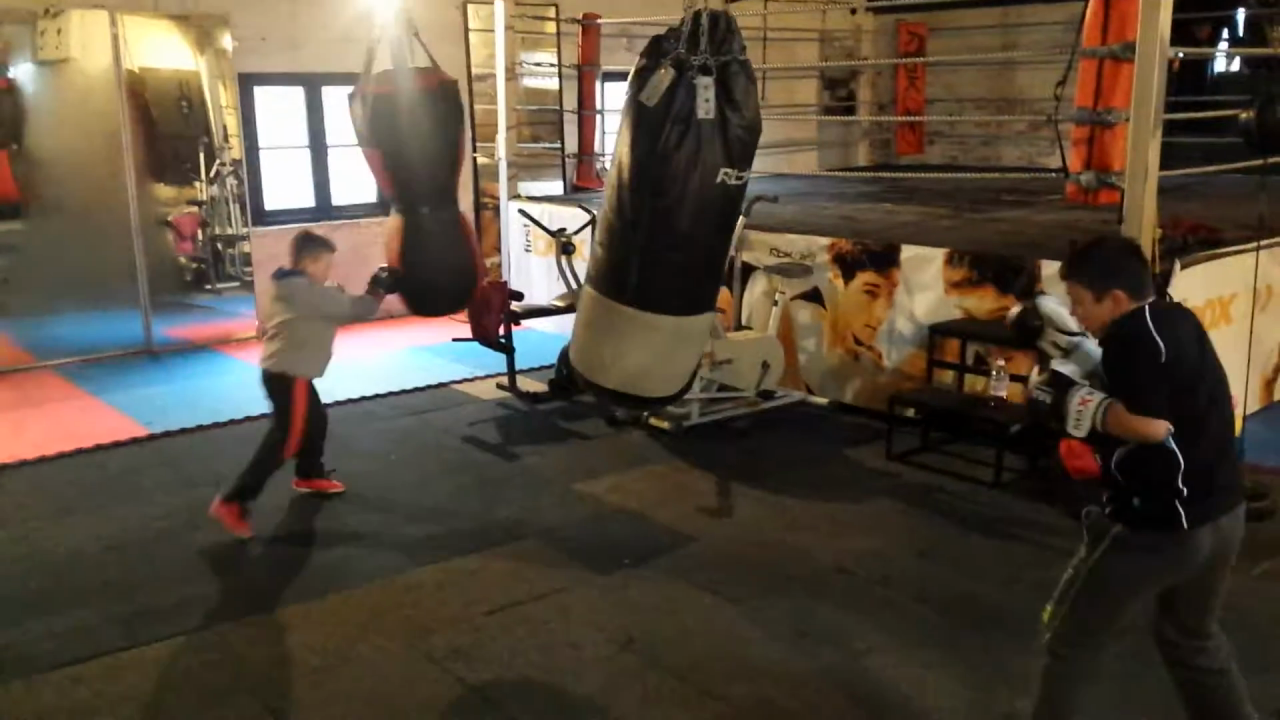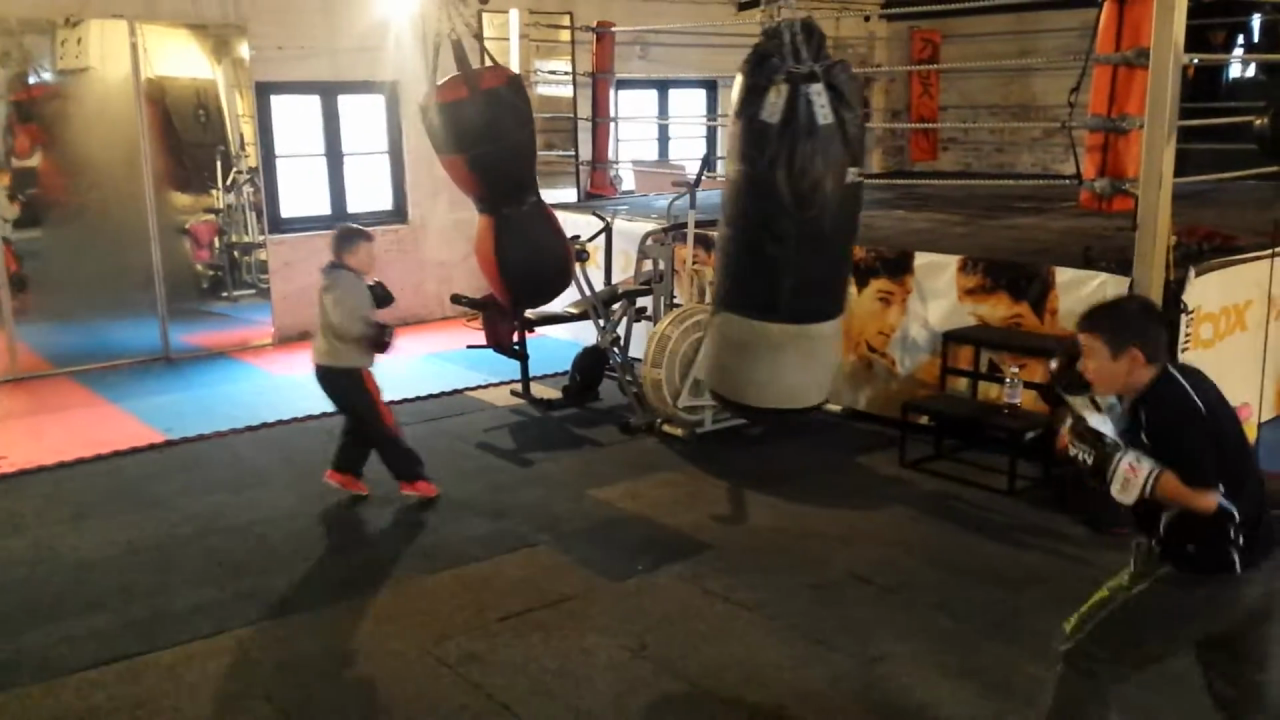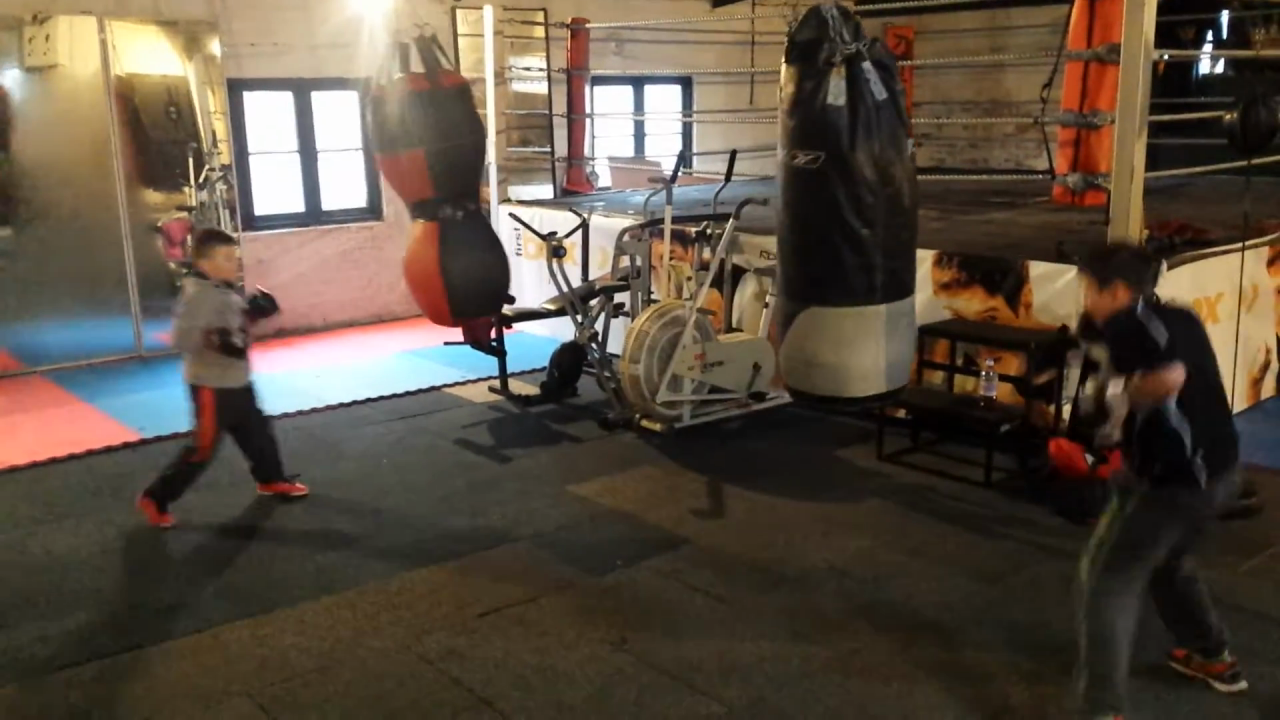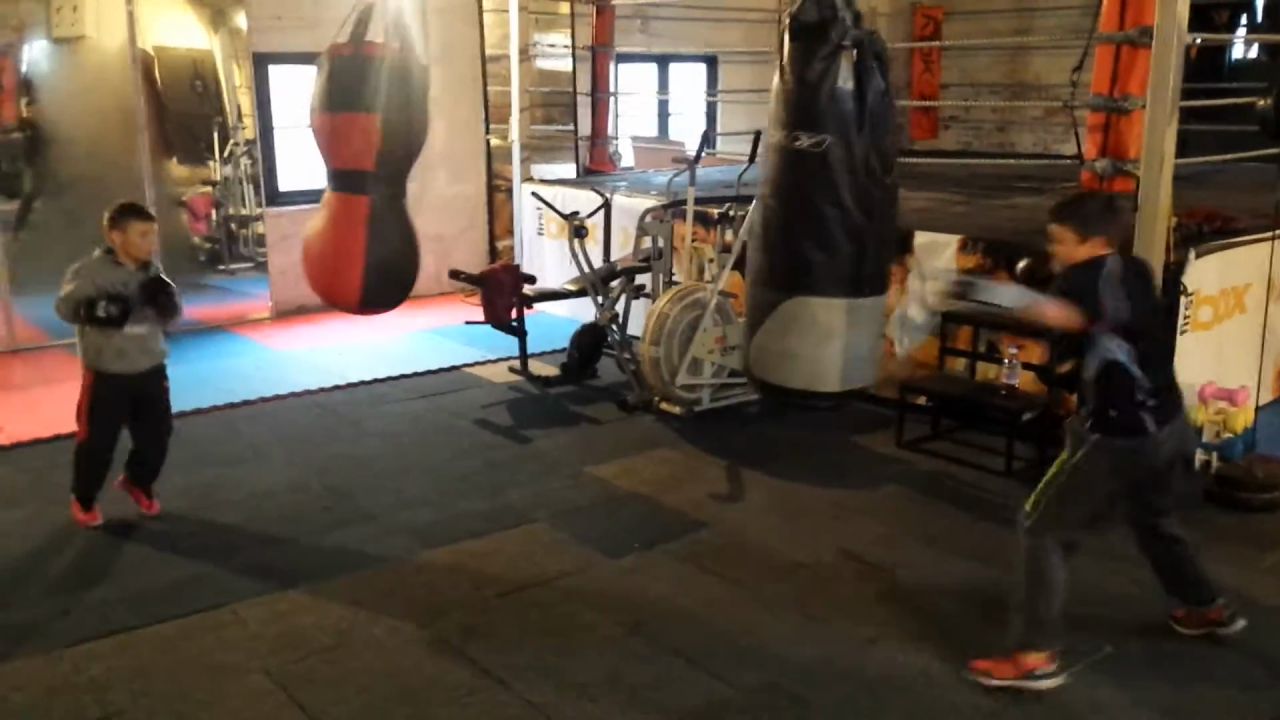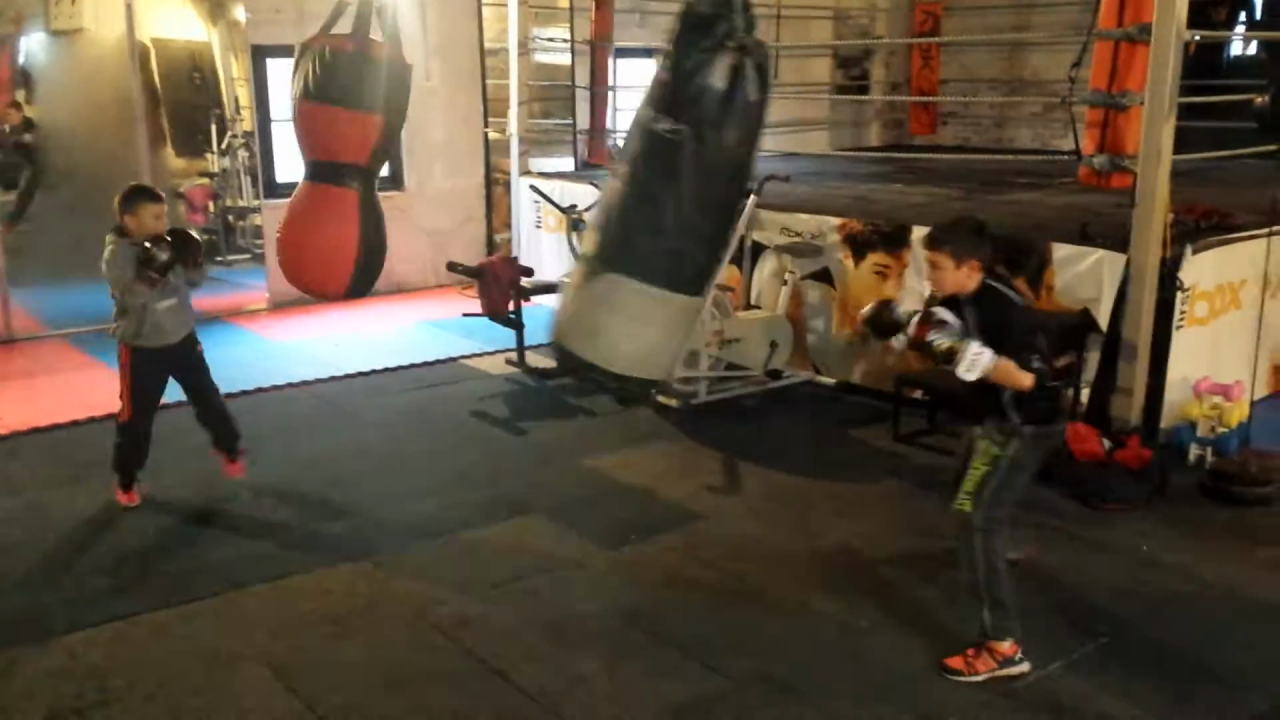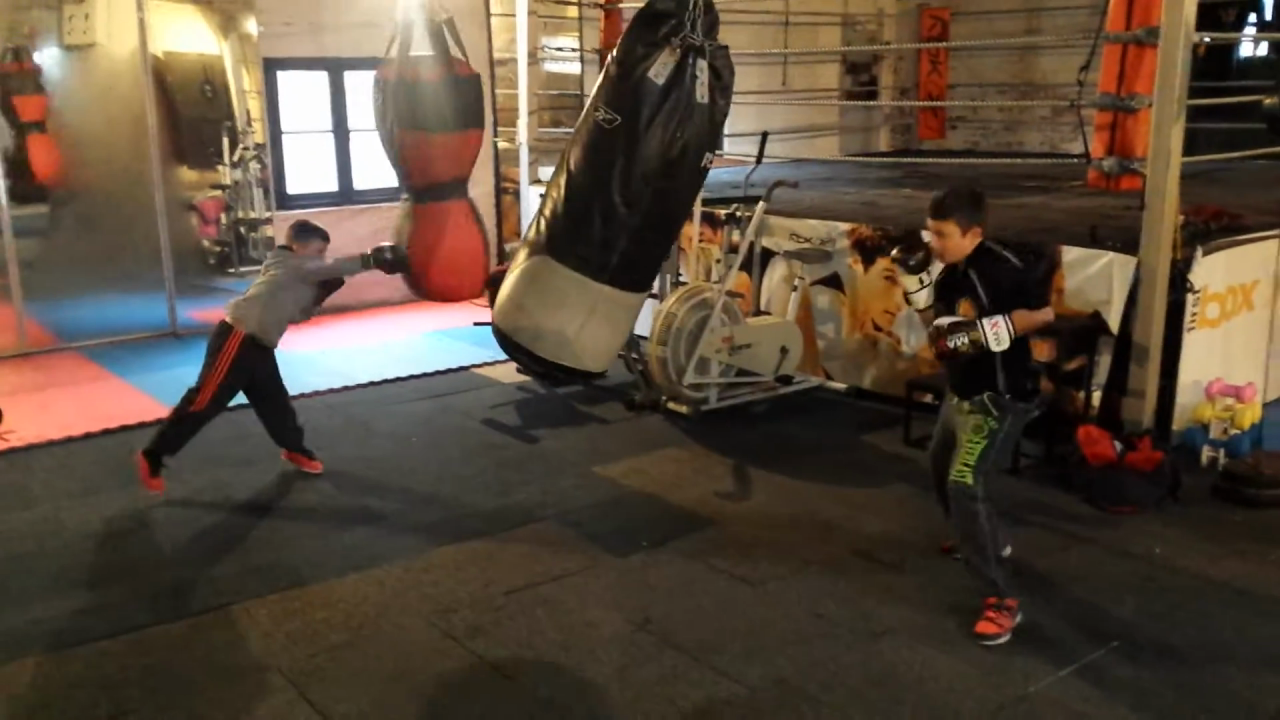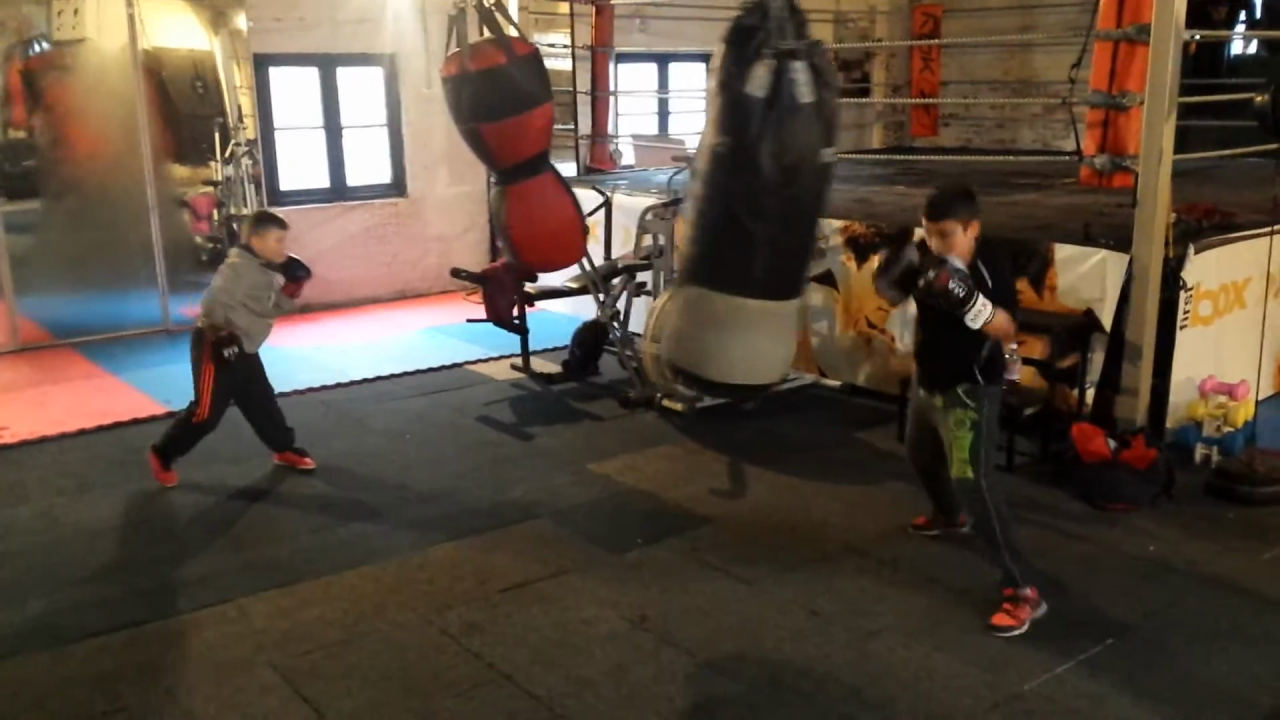
dt=0.5s
person 1, frame 1
left shoulder: (1131, 333)
right shoulder: (1178, 320)
left elbow: (1149, 424)
left hip: (1153, 526)
right hip: (1221, 517)
left knee: (1070, 643)
right knee: (1194, 639)
person 1, frame 2
left shoulder: (1170, 404)
right shoulder: (1176, 386)
left elbow: (1202, 495)
right elbow: (1173, 463)
left wrist: (1118, 462)
right wrist: (1090, 439)
left hip: (1204, 576)
left knee: (1087, 657)
person 1, frame 3
left shoulder: (1129, 323)
right shoulder: (1178, 319)
left elbow: (1169, 380)
left wrist: (1129, 403)
left hip: (1170, 480)
right hip: (1217, 473)
left knee: (1105, 589)
right knee: (1165, 561)
right ankle: (1214, 659)
person 1, frame 4
left shoulder: (1095, 274)
right shoulder: (1133, 273)
left elbow: (1063, 314)
left wrist: (996, 292)
left hip: (1116, 432)
right hip: (1164, 427)
left knee: (1043, 529)
right knee: (1152, 518)
left ankle: (1035, 656)
right ankle: (1208, 609)
person 1, frame 5
left shoulder: (1005, 307)
right shoulder: (959, 296)
left elbow: (1023, 378)
right elbow: (943, 329)
left wrist: (962, 350)
right wrist: (903, 323)
left hip: (1024, 425)
right hip: (995, 418)
left knee: (976, 516)
right knee: (971, 501)
left ankle: (1001, 646)
right ankle: (988, 549)
person 1, frame 6
left shoulder: (999, 267)
right shoulder: (951, 267)
left elbow: (1042, 313)
right elbow: (929, 311)
left wrist: (980, 333)
right wrist: (915, 271)
left hip: (1000, 398)
right hip: (963, 393)
left knee: (964, 487)
right knee: (942, 470)
left ankle: (1002, 599)
right ankle: (986, 539)
person 1, frame 7
left shoulder: (992, 268)
right shoulder: (927, 259)
left elbow: (1003, 328)
left wrist: (966, 297)
left hip: (973, 388)
right hip: (928, 381)
left knee: (970, 481)
right knee: (922, 457)
left ankle: (1021, 591)
right ankle: (948, 514)
person 2, frame 1
left shoulder: (286, 287)
right shoulder: (311, 291)
right elbow: (353, 309)
left wrist: (331, 299)
right wrist: (377, 293)
left hip: (278, 369)
right hip: (290, 375)
left knee: (316, 421)
right knee: (283, 442)
left ankle: (311, 475)
right ankle: (232, 503)
person 2, frame 2
left shoulder: (334, 280)
right shoulder: (351, 285)
right elbow: (346, 325)
left wrist: (371, 301)
right wrist: (375, 333)
left hip: (327, 366)
right hip: (348, 367)
left knee: (361, 419)
right knee: (381, 423)
left ankle: (343, 471)
right ankle: (412, 479)
person 2, frame 3
left shoulder: (227, 293)
right shoulder: (198, 297)
right elbow: (182, 338)
left wrist: (253, 315)
right wrist: (213, 339)
left hip: (237, 381)
right hip: (212, 387)
left knee: (258, 432)
right knee: (203, 450)
left ankle: (272, 480)
right ankle: (155, 499)
person 2, frame 4
left shoulder: (152, 272)
right shoulder: (90, 270)
left elbow: (164, 320)
right elbow: (65, 306)
left wrist: (166, 306)
right wrist: (88, 310)
left hip: (150, 371)
right hip: (105, 372)
left knee: (157, 433)
right knee: (96, 440)
left ankle: (138, 482)
right ankle: (84, 498)
person 2, frame 5
left shoulder: (165, 246)
right shoulder: (116, 254)
left elbow: (192, 279)
right elbow: (127, 294)
left wrist: (190, 261)
right wrist: (150, 272)
left hip: (182, 339)
right hip: (141, 348)
left knee: (207, 396)
right knee: (136, 417)
left ankle: (228, 447)
right ankle: (126, 478)
person 2, frame 6
left shoulder: (297, 273)
right shoulder: (291, 266)
left elbow: (297, 313)
right elbow: (327, 269)
left wrist: (319, 294)
right wrist: (371, 259)
left hip: (259, 342)
right hip: (239, 339)
left knee: (276, 403)
right knee: (204, 403)
left ankle: (294, 448)
right ankle: (153, 456)
person 2, frame 7
left shoulder: (269, 270)
right shoulder: (240, 268)
left elbow: (279, 308)
right elbow: (212, 304)
left wrist: (293, 285)
right wrist: (223, 336)
left hip: (244, 350)
right hip: (217, 347)
left knee: (263, 401)
right knee: (207, 412)
left ankle: (284, 448)
right ankle: (162, 455)
